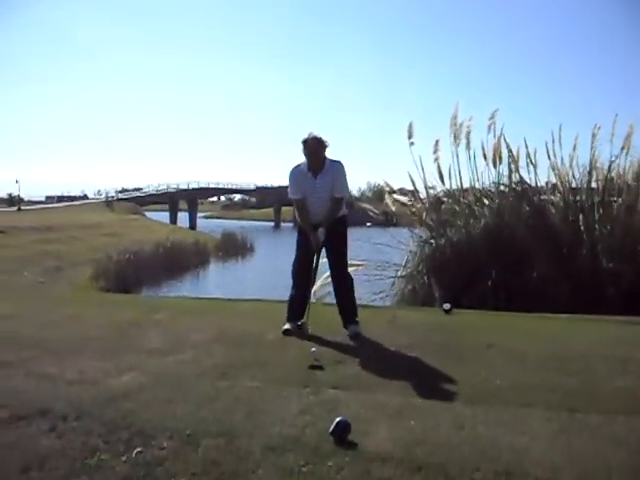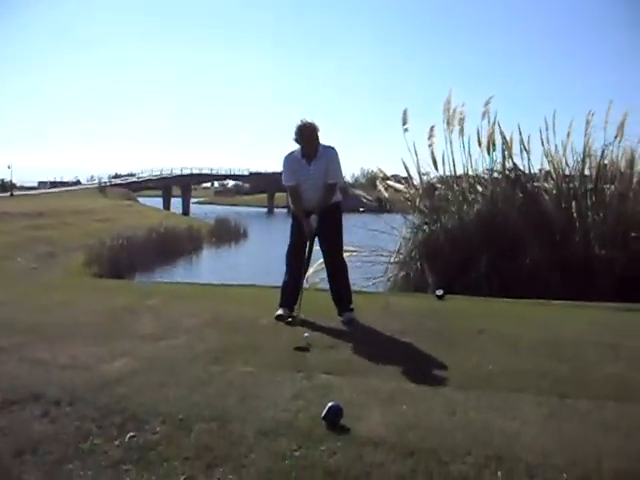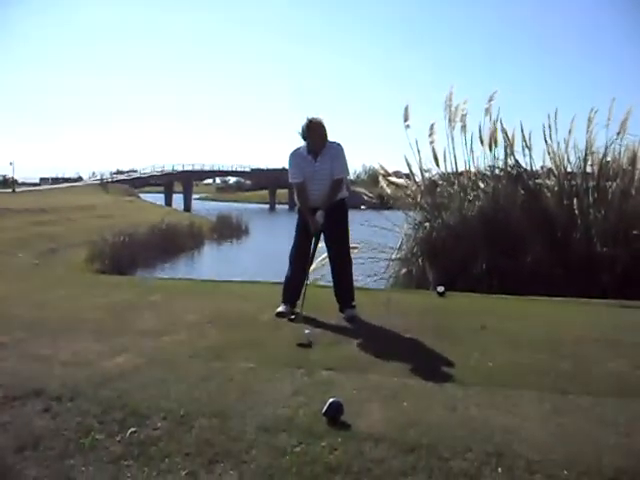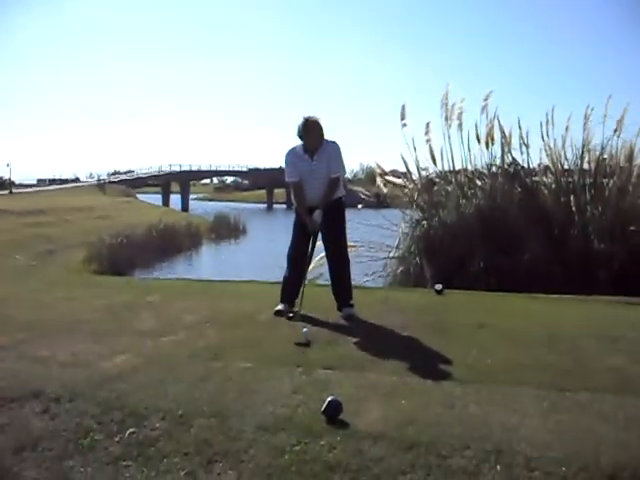
dt=0.2s
person 1, frame 1
left shoulder: (337, 168)
right shoulder: (296, 173)
left elbow: (338, 201)
right elbow: (299, 206)
left wrist: (323, 229)
right wrist: (311, 234)
left hip: (334, 223)
right hip: (307, 225)
left knee: (340, 271)
right knee: (301, 271)
left ankle: (351, 321)
right ankle: (294, 319)
person 1, frame 2
left shoulder: (330, 154)
right shoulder: (290, 160)
left elbow: (332, 187)
right elbow: (293, 192)
left wrist: (316, 215)
right wrist: (304, 221)
left hip: (329, 210)
right hip: (301, 212)
left knee: (334, 258)
right knee: (294, 257)
left ankle: (345, 308)
right ankle: (286, 305)
person 1, frame 3
left shoulder: (336, 150)
right shoulder: (296, 157)
left elbow: (338, 183)
right elbow: (299, 189)
left wrist: (322, 212)
right wrist: (310, 218)
left hip: (334, 206)
right hip: (307, 208)
left knee: (340, 256)
right knee: (299, 254)
left ankle: (347, 305)
right ankle: (288, 302)
person 1, frame 4
left shoulder: (332, 148)
right shoulder: (292, 156)
left elbow: (335, 181)
right elbow: (296, 188)
left wrist: (320, 211)
right wrist: (307, 217)
left hip: (332, 205)
right hip: (305, 208)
left knee: (338, 255)
right knee: (296, 254)
left ankle: (345, 303)
right ankle: (287, 301)
